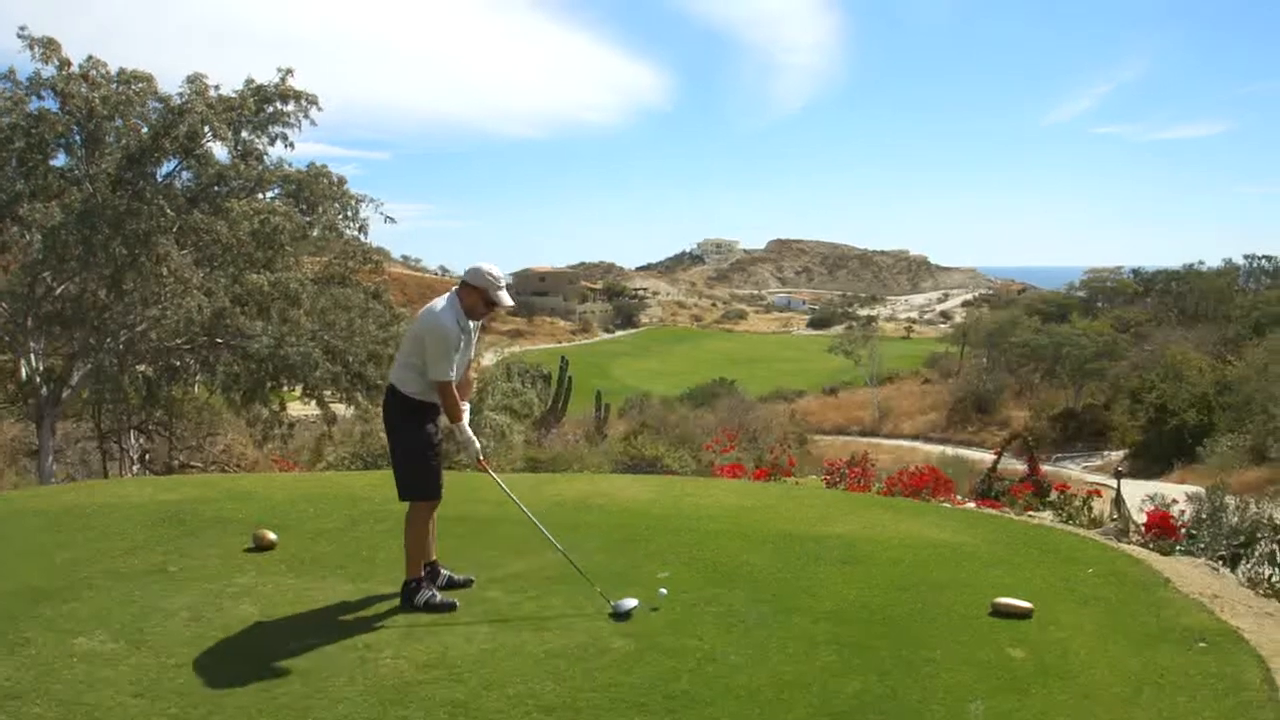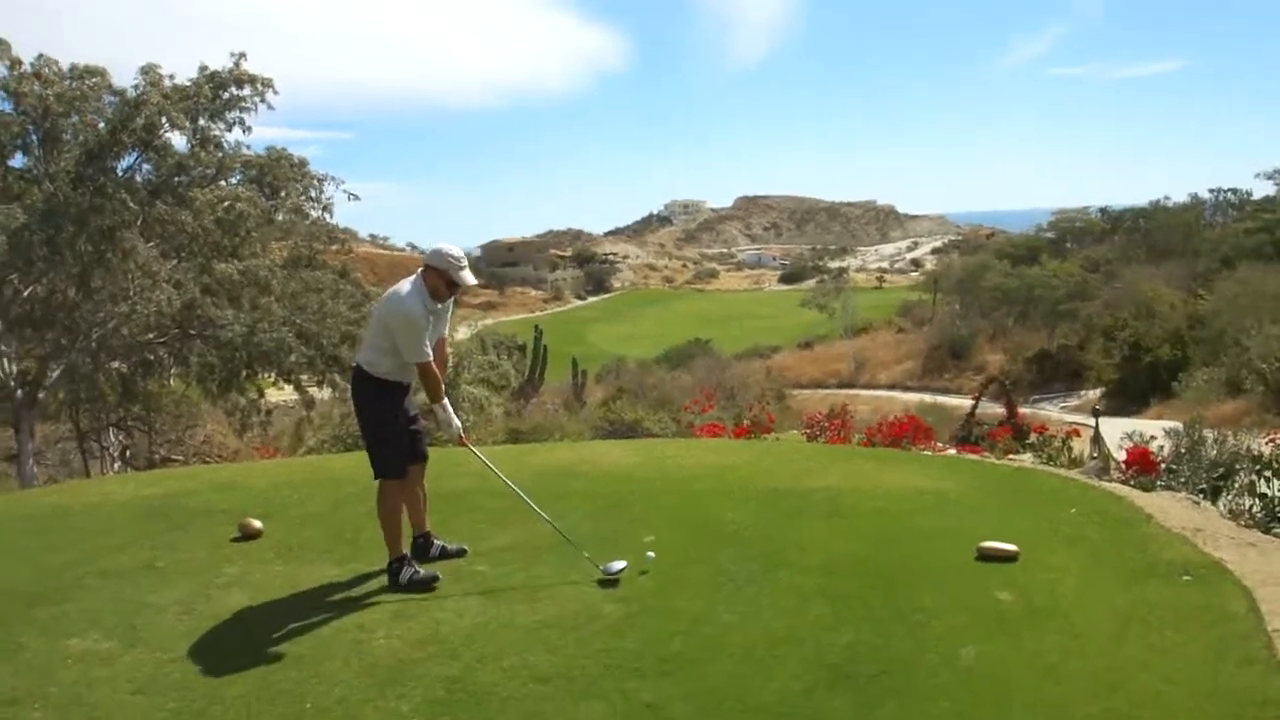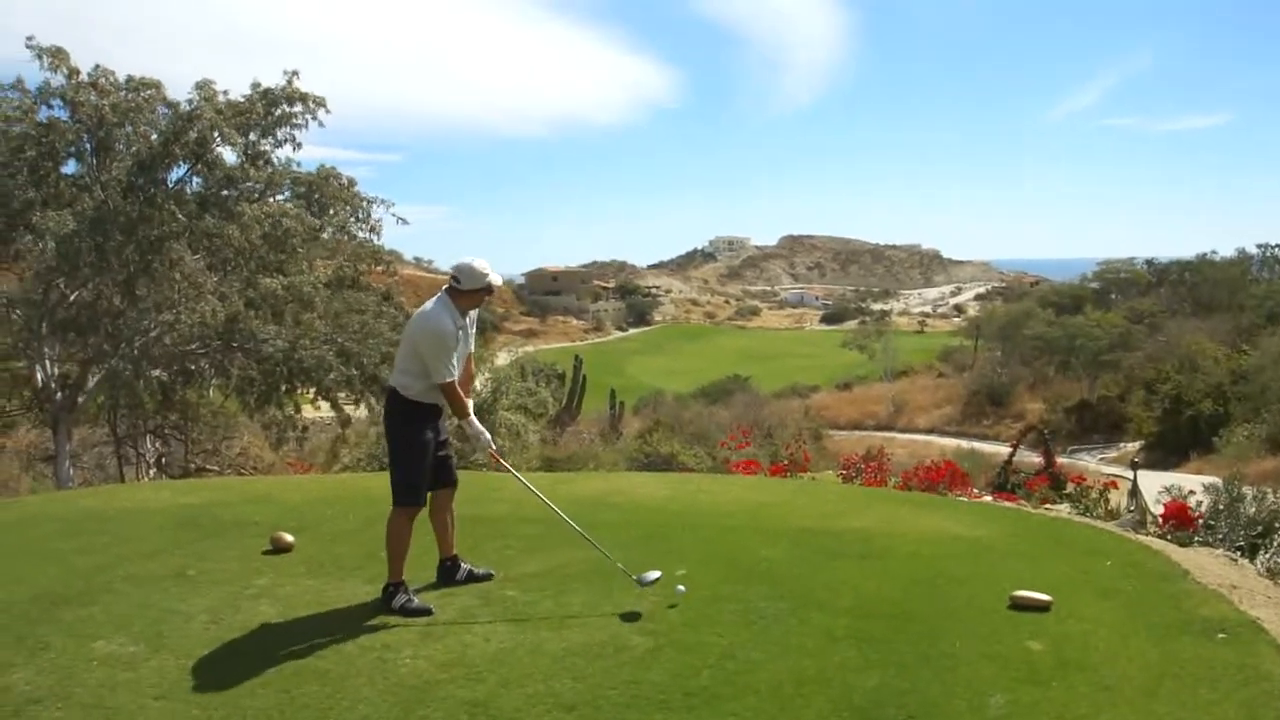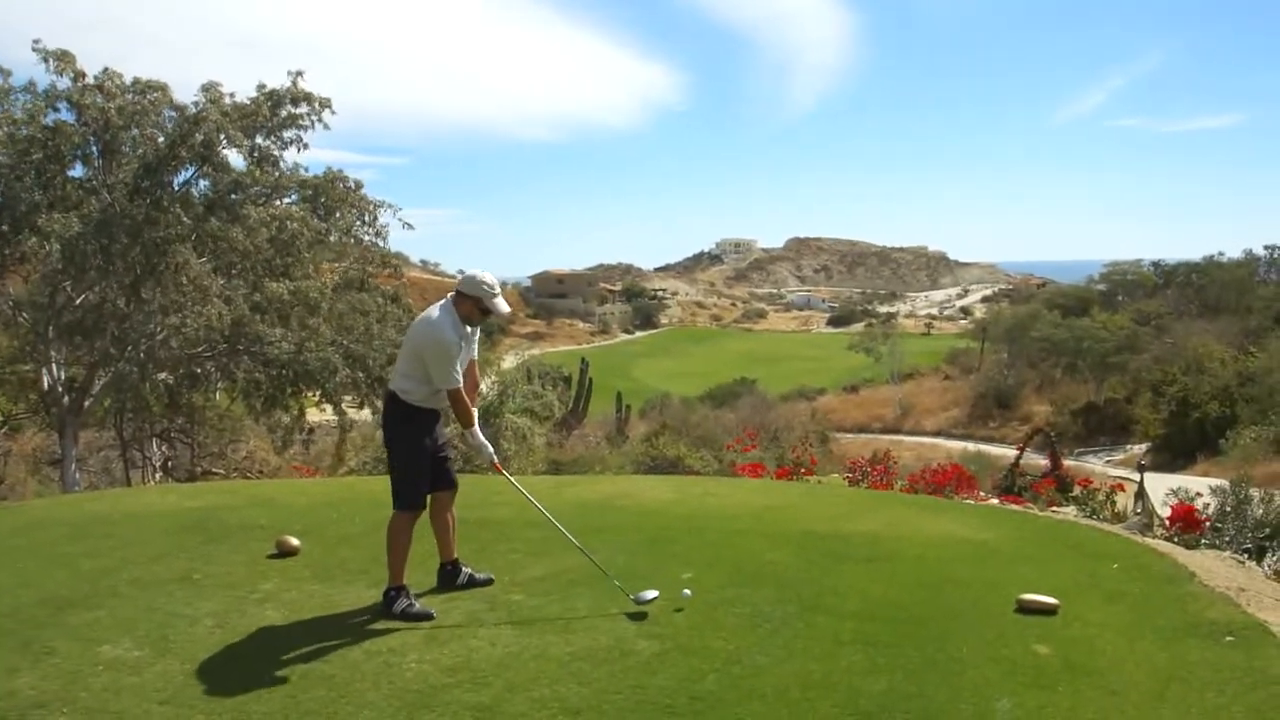
dt=0.7s
person 1, frame 1
left shoulder: (470, 316)
right shoulder: (442, 323)
left elbow: (465, 369)
right elbow: (446, 387)
left wrist: (464, 412)
right wrist: (465, 434)
left hip: (425, 407)
right hip: (408, 408)
left knee: (428, 494)
right knee: (424, 498)
left ankle: (429, 568)
right ankle: (414, 585)
person 1, frame 2
left shoulder: (440, 296)
right shoulder: (406, 307)
left elbow: (440, 349)
right elbow: (426, 368)
left wrist: (440, 398)
right wrist: (446, 413)
left hip: (399, 386)
right hip: (375, 387)
left knee: (415, 466)
right knee: (394, 476)
left ankle: (423, 541)
right ankle: (398, 563)
person 1, frame 3
left shoulder: (465, 314)
right shoulder: (436, 324)
left elbow: (466, 366)
right elbow: (449, 387)
left wrist: (467, 410)
right wrist: (473, 426)
left hip: (431, 410)
right hip: (409, 412)
left knee: (444, 489)
right knee: (408, 503)
left ankle: (450, 565)
right ankle: (394, 587)
person 1, frame 4
left shoulder: (466, 321)
right shoulder: (440, 332)
left elbow: (471, 374)
right elbow: (456, 394)
left wrist: (473, 422)
right wrist: (476, 438)
left hip: (429, 414)
right hip: (406, 416)
left knee: (445, 491)
right knee: (409, 507)
left ankle: (450, 569)
right ankle: (395, 592)
